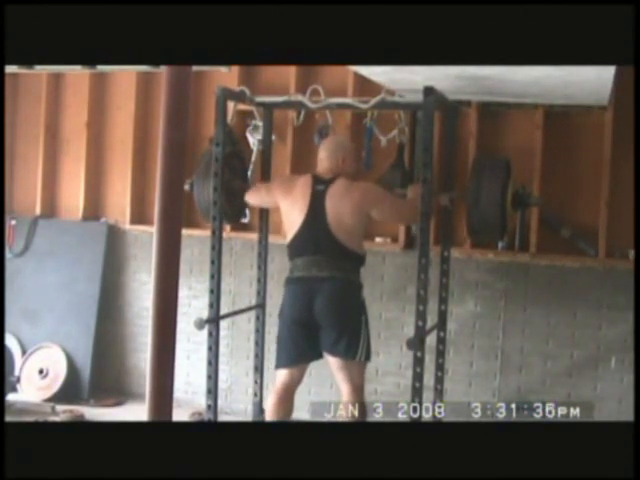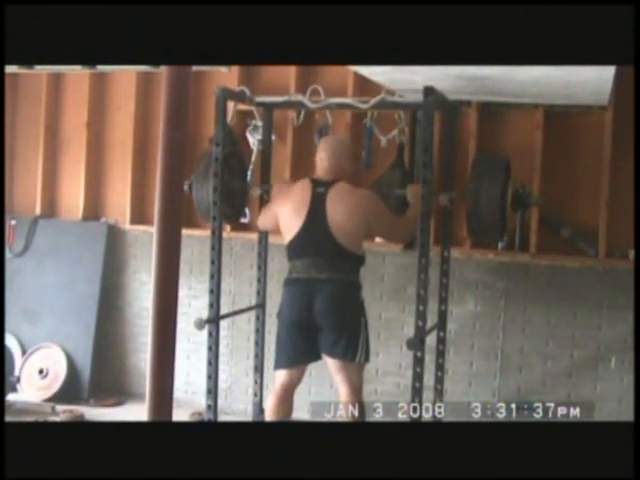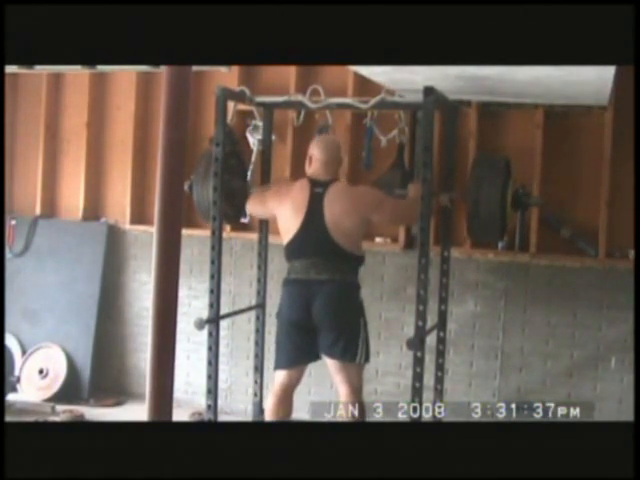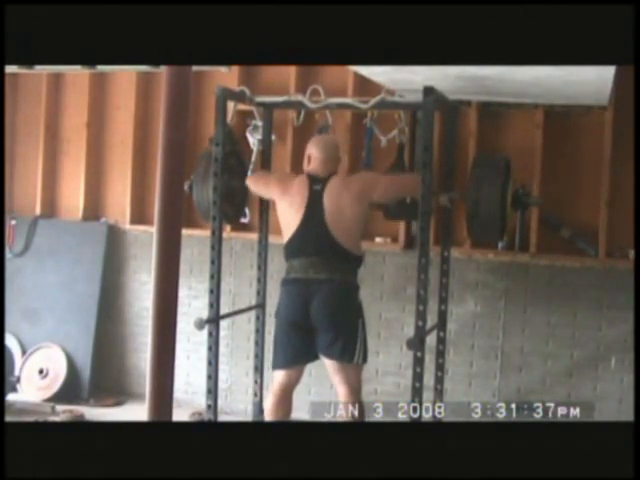
dt=0.3s
person 1, frame 1
left shoulder: (289, 188)
right shoulder: (361, 194)
left elbow: (251, 195)
right elbow: (412, 214)
right wrist: (417, 197)
left hip: (297, 292)
right hip: (341, 294)
left knee: (284, 381)
right knee: (350, 386)
person 1, frame 2
left shoulder: (287, 194)
right shoulder: (361, 200)
left elbow: (263, 222)
right elbow: (403, 233)
right wrist: (416, 203)
left hip: (296, 294)
right hip: (339, 296)
left knee: (284, 382)
right knee: (350, 388)
person 1, frame 3
left shoulder: (284, 194)
right shoulder: (360, 198)
left elbow: (251, 205)
right elbow: (410, 213)
right wrist: (422, 197)
left hip: (295, 294)
right hip: (338, 296)
left knee: (283, 382)
right knee: (349, 387)
person 1, frame 4
left shoulder: (285, 187)
right shoulder: (358, 188)
left elbow: (252, 178)
right elbow: (416, 184)
left hip: (294, 294)
right hip: (337, 295)
left knee: (282, 382)
right knee: (347, 388)
